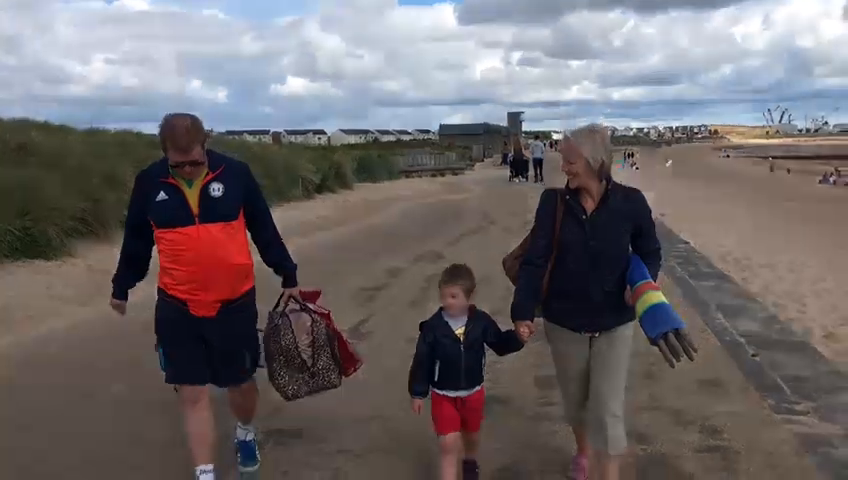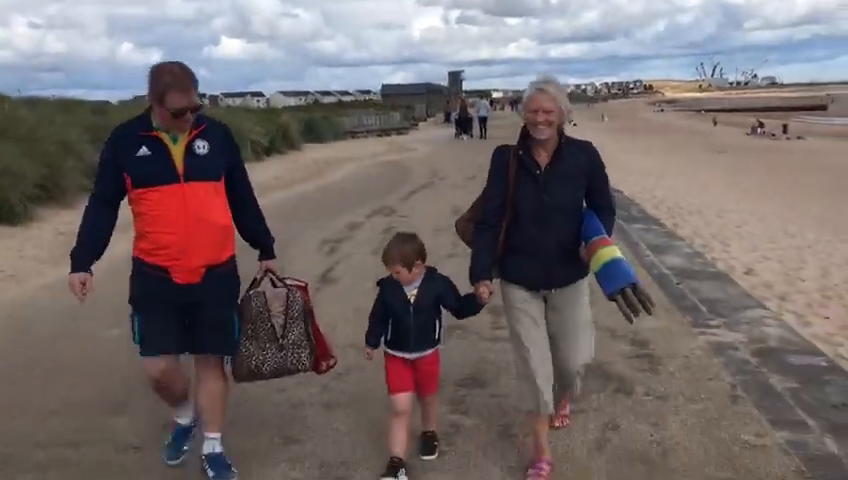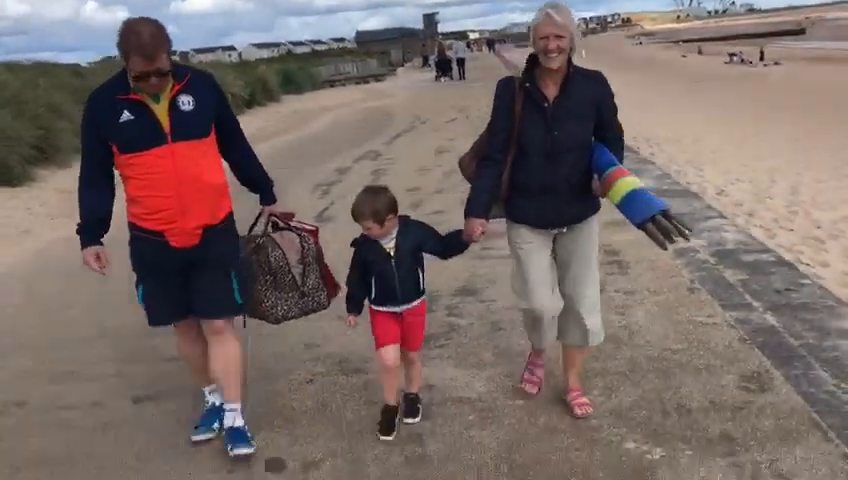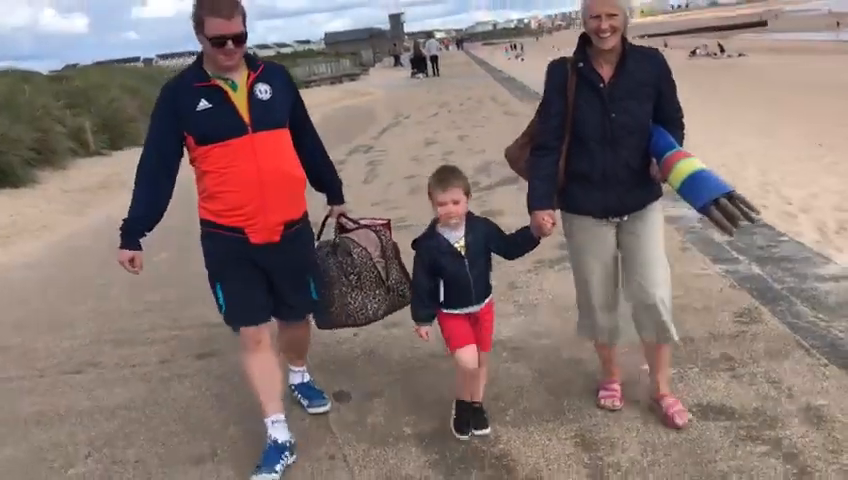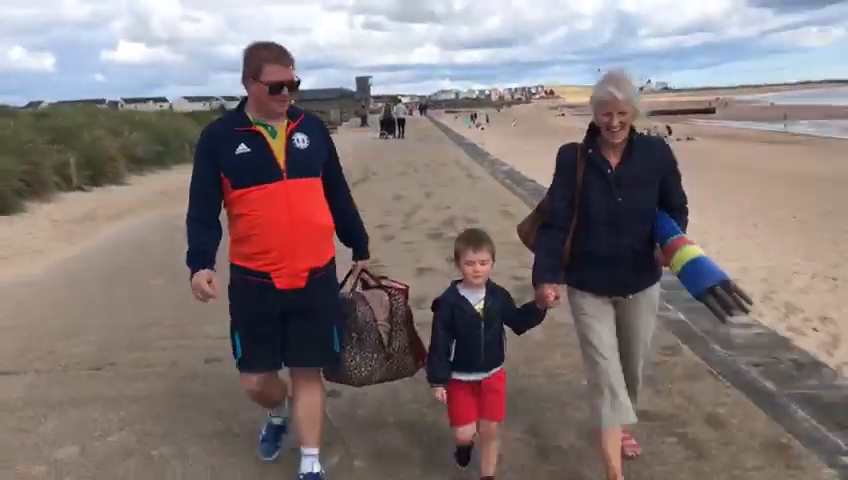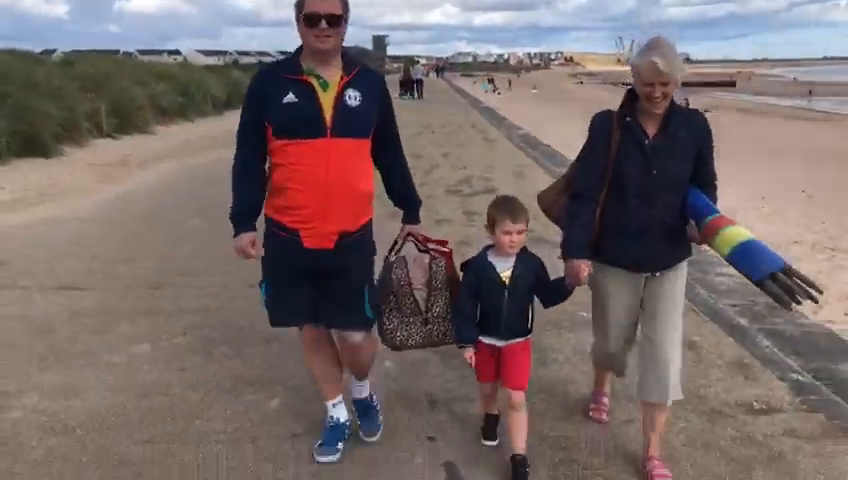
dt=0.7s
person 1, frame 1
left shoulder: (235, 174)
right shoulder: (149, 183)
left elbow: (264, 229)
right elbow: (136, 241)
left wrist: (288, 276)
right wrist: (121, 288)
left hip: (234, 303)
right hip: (177, 308)
left knee: (240, 385)
right knee: (192, 393)
left ankle: (244, 432)
person 1, frame 2
left shoulder: (217, 136)
right shoulder: (125, 142)
left elbow: (242, 199)
right elbow: (103, 204)
left wrist: (265, 249)
right wrist: (83, 260)
left hip: (215, 272)
right hip: (154, 274)
left knee: (209, 361)
right knee: (159, 368)
right ankle: (184, 414)
person 1, frame 3
left shoulder: (202, 87)
right shoulder: (104, 104)
left elbow: (235, 145)
right elbow: (95, 174)
left wrist: (266, 195)
right wrist: (92, 235)
left hip: (215, 231)
right hip: (153, 240)
left knee: (220, 325)
right knee: (185, 325)
left ankle: (234, 423)
right ankle: (213, 401)
person 1, frame 4
left shoulder: (275, 78)
right shoulder: (179, 95)
left elbow: (307, 142)
right elbow: (157, 168)
left wrist: (334, 194)
right wrist: (133, 234)
left hip: (290, 228)
right hip: (227, 238)
left knee: (295, 316)
right knee: (252, 334)
left ankle: (298, 375)
right ankle: (279, 438)
person 1, frame 5
left shoulder: (313, 130)
right shoulder: (219, 137)
left elbow: (338, 195)
right elbow: (203, 210)
left wrist: (359, 249)
right wrist: (201, 263)
left hip: (316, 279)
right hip: (253, 283)
left knee: (307, 373)
right knee: (256, 380)
right ankle: (277, 414)
person 1, frame 6
left shoulder: (369, 84)
right shoulder: (270, 83)
left elbow: (389, 154)
right elbow: (249, 159)
left wrist: (410, 211)
right wrist: (243, 221)
left hip: (351, 237)
right hip: (288, 238)
left knee: (356, 336)
right knee: (312, 332)
left ankle: (362, 390)
right ankle: (336, 414)
person 2, frame 1
left shoulder: (631, 202)
right shoulder: (553, 202)
left elbow: (649, 253)
right elbow: (535, 261)
right wrist: (523, 313)
left hip: (615, 323)
right hip: (564, 322)
left knee: (608, 408)
right knee: (574, 395)
right ankle: (582, 445)
person 2, frame 2
left shoulder: (584, 156)
right shoulder: (506, 159)
left elbow: (603, 208)
right elbow: (489, 219)
right wrist: (481, 273)
left hip: (569, 278)
right hip: (519, 280)
left knee: (572, 357)
right knee: (533, 365)
left ankle: (562, 397)
person 2, frame 3
left shoulder: (593, 86)
right shoulder: (512, 91)
left elbow: (612, 142)
right elbow: (493, 153)
right wrist: (477, 211)
left hip: (580, 216)
right hip: (526, 219)
left knee: (581, 303)
right knee: (538, 304)
left ankle: (573, 383)
right ankle: (537, 355)
person 2, frame 4
left shoulder: (650, 66)
right shoulder: (563, 74)
left elbow: (671, 123)
right elbow: (547, 144)
right wrist: (541, 203)
left hip: (641, 202)
right hip: (580, 207)
left knee: (654, 296)
right knee: (598, 297)
left ankle: (662, 390)
right ankle: (611, 375)
person 2, frame 5
left shoulder: (656, 154)
right shoulder: (573, 159)
left elbow: (676, 209)
right elbow: (555, 222)
right wrist: (545, 276)
left hip: (641, 283)
right hip: (588, 286)
left knee: (630, 365)
right knee: (605, 375)
left ankle: (620, 429)
person 2, frame 6
left shoulder: (693, 127)
right shoulder: (607, 127)
left elbow: (704, 186)
right elbow: (584, 192)
right wrist: (575, 251)
left hip: (670, 260)
right hip: (613, 258)
left knee: (663, 354)
right knee: (612, 340)
right ankle: (600, 389)
person 3, frame 1
left shoulder: (481, 321)
right shoulder: (433, 327)
left elbow: (500, 344)
right elbow: (421, 361)
left wrist: (518, 336)
right wrist: (417, 393)
left hip: (473, 393)
right hip: (442, 394)
left knee: (472, 437)
right knee: (449, 445)
left ankle: (470, 461)
person 3, frame 2
left shoulder: (438, 284)
right shoulder: (388, 288)
left elbow: (459, 308)
right elbow: (378, 317)
left wrist: (479, 297)
right wrist: (372, 343)
left hip: (427, 355)
right hip: (396, 356)
left knee: (428, 400)
right knee: (400, 408)
left ankle: (429, 433)
person 3, frame 3
left shoulder: (415, 232)
right shoulder: (364, 247)
left elbow: (443, 247)
right elbow: (357, 279)
left wrist: (465, 236)
right wrist: (353, 309)
left hip: (414, 307)
right hip: (382, 311)
left knee: (411, 357)
right knee: (388, 361)
left ankle: (412, 397)
right ankle: (390, 408)
person 3, frame 4
left shoulder: (482, 228)
right shoulder: (429, 244)
left elbow: (509, 247)
right elbow: (421, 283)
left wrist: (534, 232)
right wrist: (422, 319)
left hip: (482, 307)
right hip: (451, 313)
left knee: (480, 360)
right knee: (467, 363)
left ankle: (476, 404)
right ankle: (462, 403)
person 3, frame 5
left shoulder: (499, 296)
right shoulder: (449, 303)
left elbow: (518, 323)
right elbow: (439, 344)
left wrist: (539, 307)
right wrist: (438, 381)
left hip: (493, 376)
right hip: (460, 378)
left knee: (489, 431)
right knee: (464, 434)
right ankle: (464, 444)
person 3, frame 6
left shoulder: (532, 265)
right shoulder: (477, 267)
left elbow: (548, 297)
right elbow: (464, 307)
left wrist: (568, 282)
right wrist: (467, 342)
left hip: (518, 343)
right hip: (485, 341)
left knee: (516, 400)
right knee: (487, 391)
left ankle: (518, 457)
right ankle: (491, 414)
